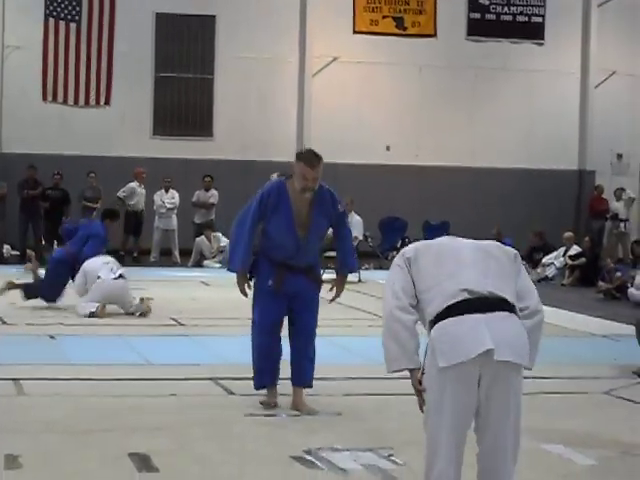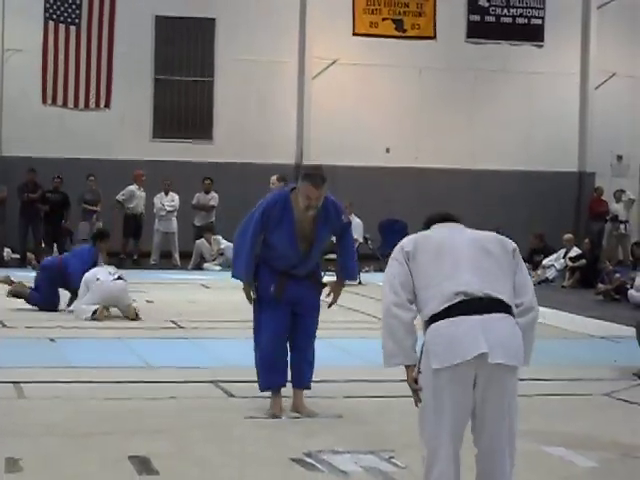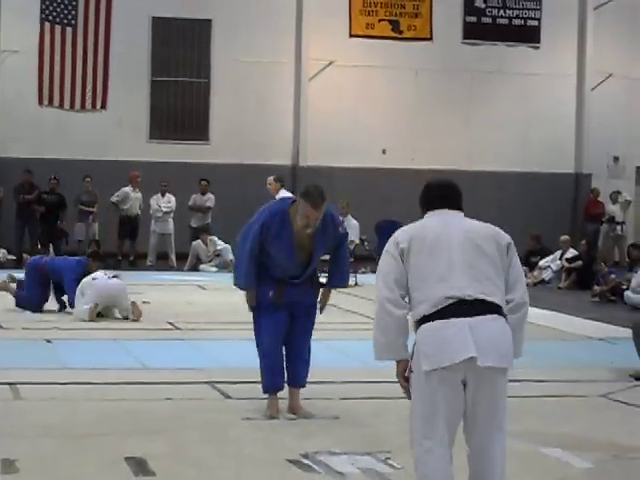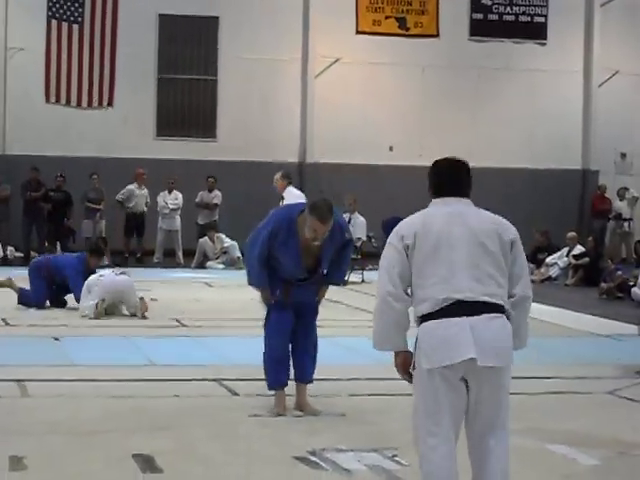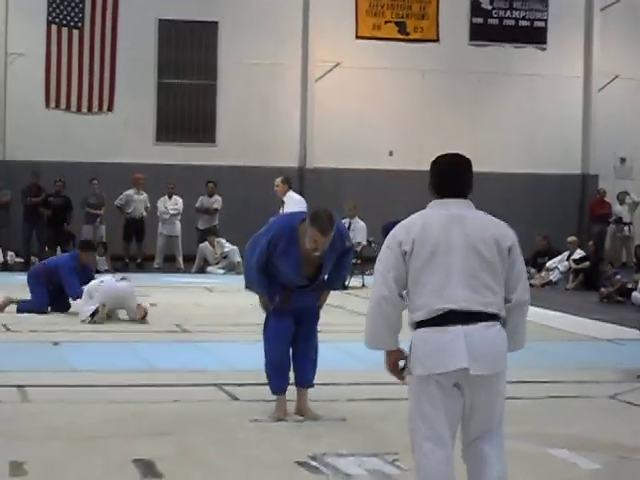
dt=0.1s
person 1, frame 1
left shoulder: (412, 253)
right shoulder: (502, 250)
left elbow: (398, 312)
right elbow: (532, 310)
left wrist: (413, 367)
right wrist: (522, 361)
left hip: (452, 338)
right hip: (507, 337)
left knee: (444, 439)
right knee: (500, 440)
person 1, frame 2
left shoulder: (410, 245)
right shoulder: (501, 242)
left elbow: (396, 307)
right elbow: (527, 305)
left wrist: (410, 363)
right wrist: (518, 355)
left hip: (449, 337)
right hip: (503, 333)
left knee: (442, 441)
right knee: (497, 440)
person 1, frame 3
left shoulder: (405, 236)
right shoulder: (496, 234)
left elbow: (389, 300)
right elbow: (518, 299)
left wrist: (400, 356)
right wrist: (508, 349)
left hip: (438, 340)
right hip: (492, 336)
left knee: (433, 439)
right knee: (490, 437)
person 1, frame 4
left shoulder: (409, 227)
right shoulder: (502, 226)
left elbow: (391, 293)
right elbow: (521, 293)
left wrist: (399, 347)
right wrist: (509, 341)
left hip: (441, 337)
right hip: (493, 333)
left knee: (436, 436)
right knee: (491, 432)
person 1, frame 5
left shoulder: (408, 229)
right shoulder: (500, 231)
left elbow: (386, 294)
right elbow: (518, 297)
left wrist: (390, 345)
right wrist: (506, 344)
left hip: (434, 344)
right hip: (487, 341)
left knee: (433, 442)
right knee: (487, 437)
person 2, frame 1
left shoulder: (328, 198)
right shoulder: (270, 193)
left elbow: (342, 233)
right elbow: (244, 228)
left wrist: (342, 273)
right wrist: (241, 270)
left hip: (307, 277)
right hip: (271, 274)
left knee: (304, 336)
right knee: (266, 331)
left ankle: (298, 395)
right ankle: (270, 390)
person 2, frame 2
left shoulder: (333, 208)
right shoulder: (273, 204)
left elbow: (345, 242)
right elbow: (246, 237)
left wrist: (341, 279)
right wrist: (246, 278)
left hip: (307, 281)
right hip: (272, 279)
left knee: (304, 339)
right knee: (271, 338)
left ankle: (298, 398)
right ankle: (275, 397)
person 2, frame 3
left shoulder: (332, 221)
right shoulder: (271, 215)
left elbow: (340, 251)
right elbow: (245, 248)
left wrist: (330, 286)
right wrist: (248, 287)
left hip: (304, 287)
right hip: (270, 285)
left knee: (300, 339)
right knee: (271, 338)
left ankle: (294, 398)
right ankle: (273, 397)
person 2, frame 4
left shoulder: (339, 227)
right shoulder: (279, 221)
left elbow: (344, 251)
right elbow: (254, 251)
left wrist: (330, 282)
right wrist: (262, 286)
left hip: (311, 285)
right hip: (279, 283)
left knee: (305, 336)
right knee: (277, 336)
left ankle: (301, 396)
right ankle: (279, 396)
person 2, frame 5
left shoulder: (341, 235)
right shoulder: (279, 229)
left elbow: (344, 258)
right elbow: (253, 256)
left wrist: (330, 287)
right wrist: (261, 291)
left hip: (311, 292)
right hip: (279, 290)
left knee: (306, 341)
right knee: (278, 340)
left ankle: (302, 401)
right ankle: (280, 401)
